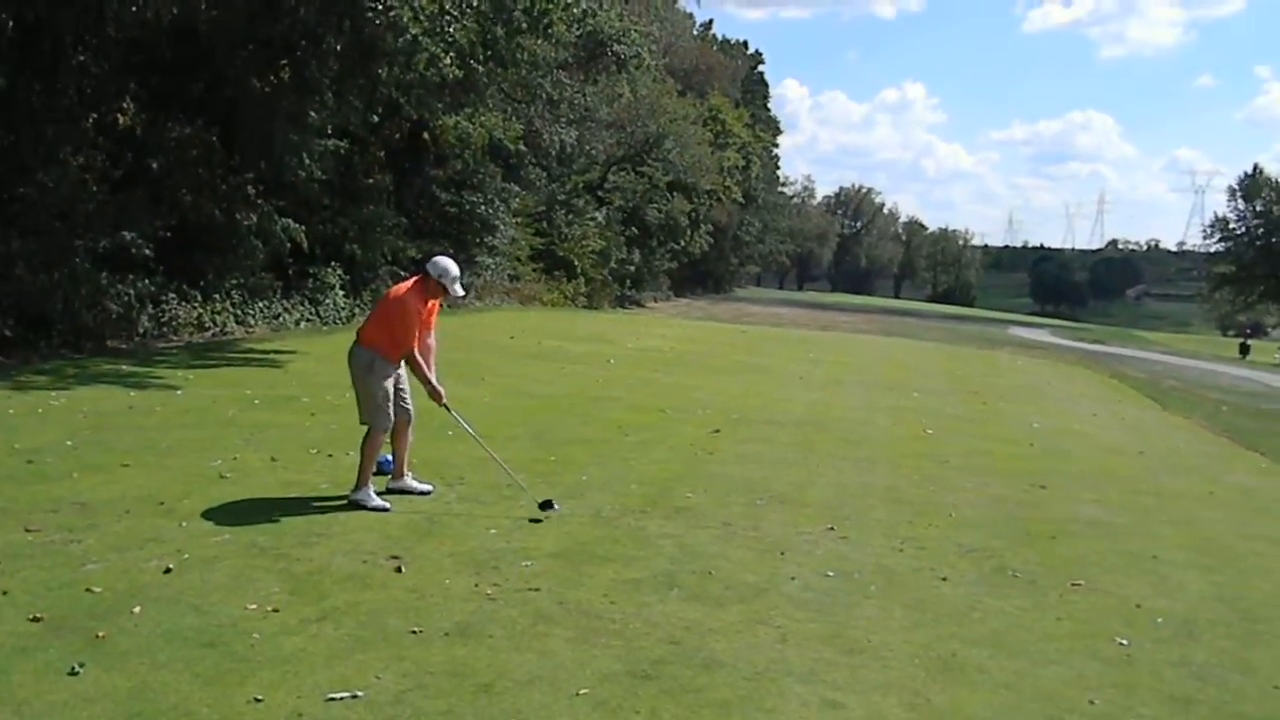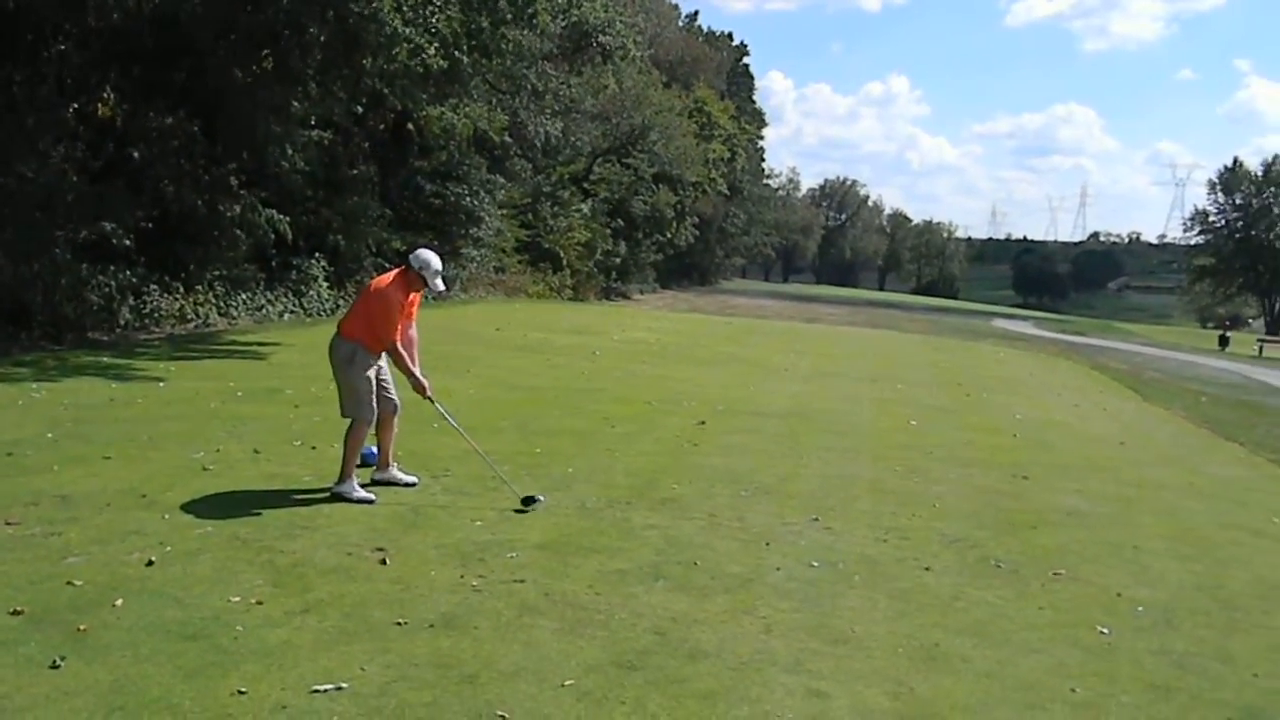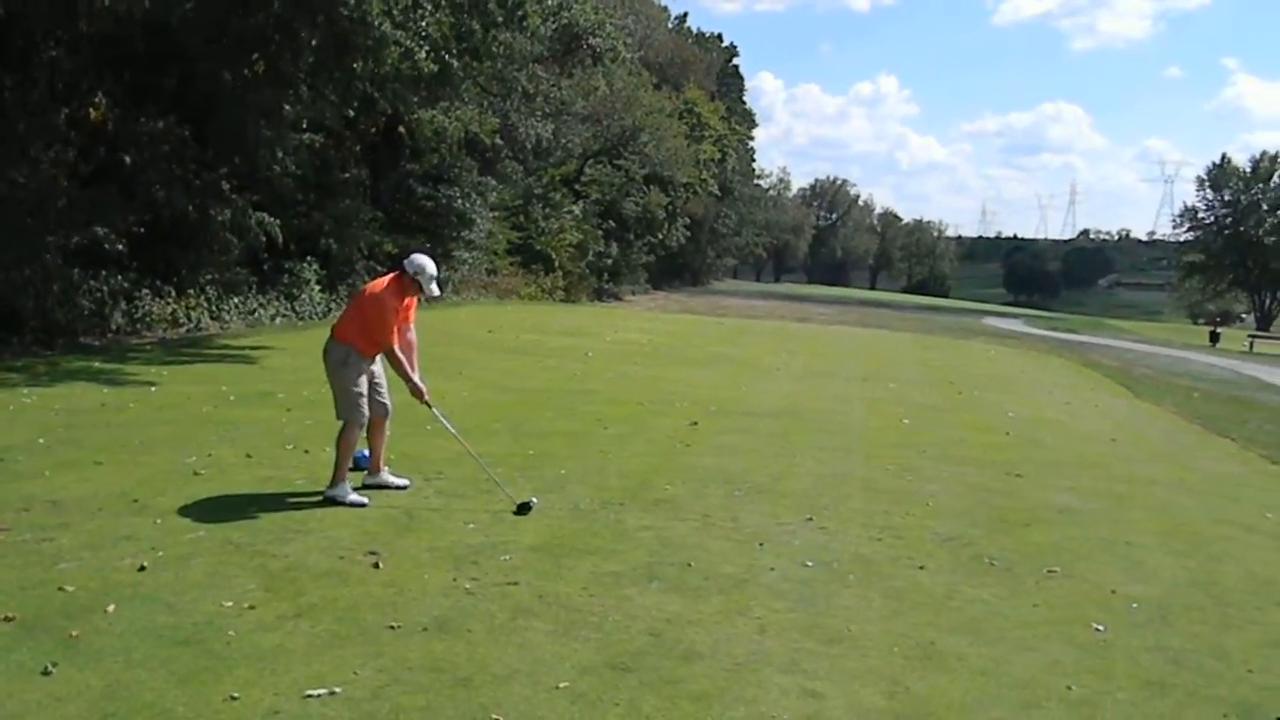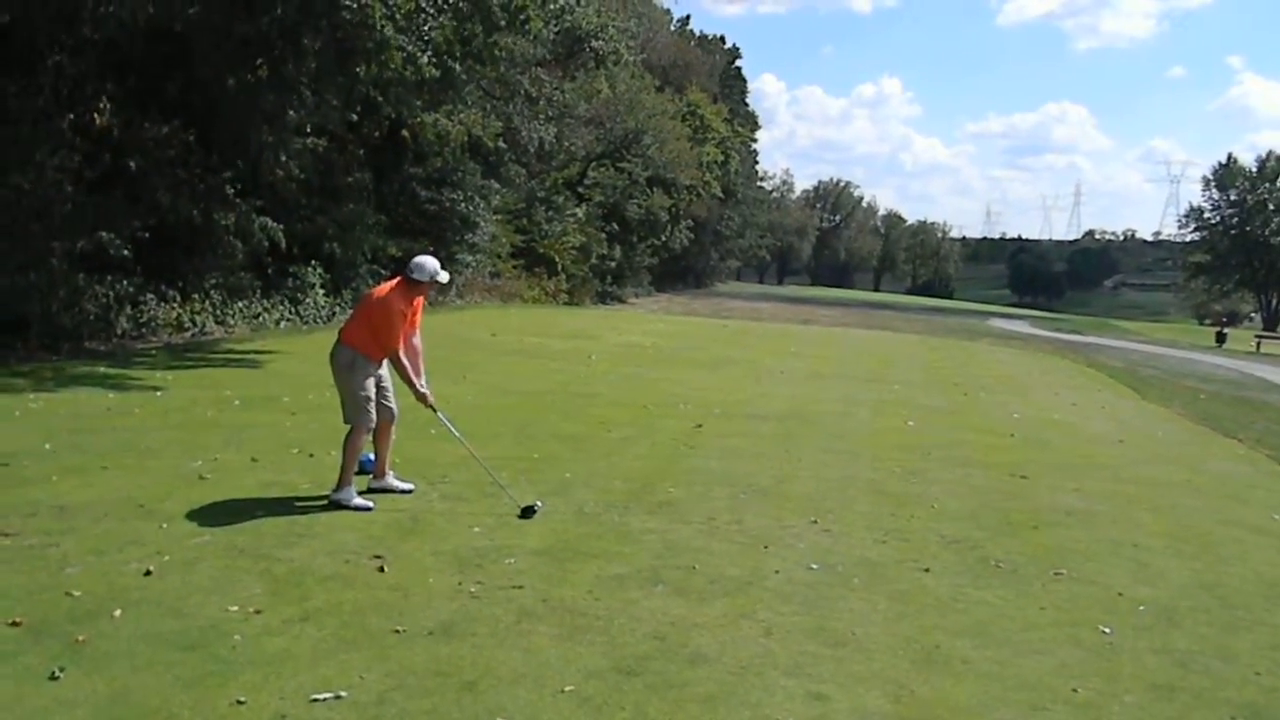
dt=0.4s
person 1, frame 1
left shoulder: (431, 297)
right shoulder: (406, 300)
left elbow: (427, 338)
right elbow: (411, 352)
left wrist: (432, 378)
right wrist: (430, 385)
left hip: (392, 359)
right hip: (371, 358)
left knee: (404, 418)
right knee: (381, 423)
left ankle: (400, 478)
right ankle: (362, 490)
person 1, frame 2
left shoulder: (413, 288)
right shoulder: (388, 293)
left elbow: (409, 329)
right elbow: (393, 346)
left wrist: (417, 370)
right wrist: (414, 378)
left hip: (373, 351)
right hip: (352, 350)
left knee: (389, 407)
right knee: (365, 415)
left ankle: (385, 468)
right ankle: (345, 482)
person 1, frame 3
left shoulder: (408, 293)
right shoulder: (382, 298)
left elbow: (407, 332)
right elbow: (391, 349)
left wrist: (416, 375)
right wrist: (412, 383)
left hip: (368, 353)
right hip: (346, 354)
left knee: (381, 411)
right knee: (357, 417)
left ankle: (376, 472)
right ankle: (338, 485)
person 1, frame 4
left shoulder: (415, 296)
right shoulder: (391, 302)
left elbow: (412, 337)
right elbow: (396, 354)
left wrist: (421, 380)
right wrist: (416, 389)
left hip: (374, 357)
right hip: (353, 358)
left knee: (387, 416)
right knee: (364, 421)
left ankle: (381, 477)
right ankle: (343, 489)
